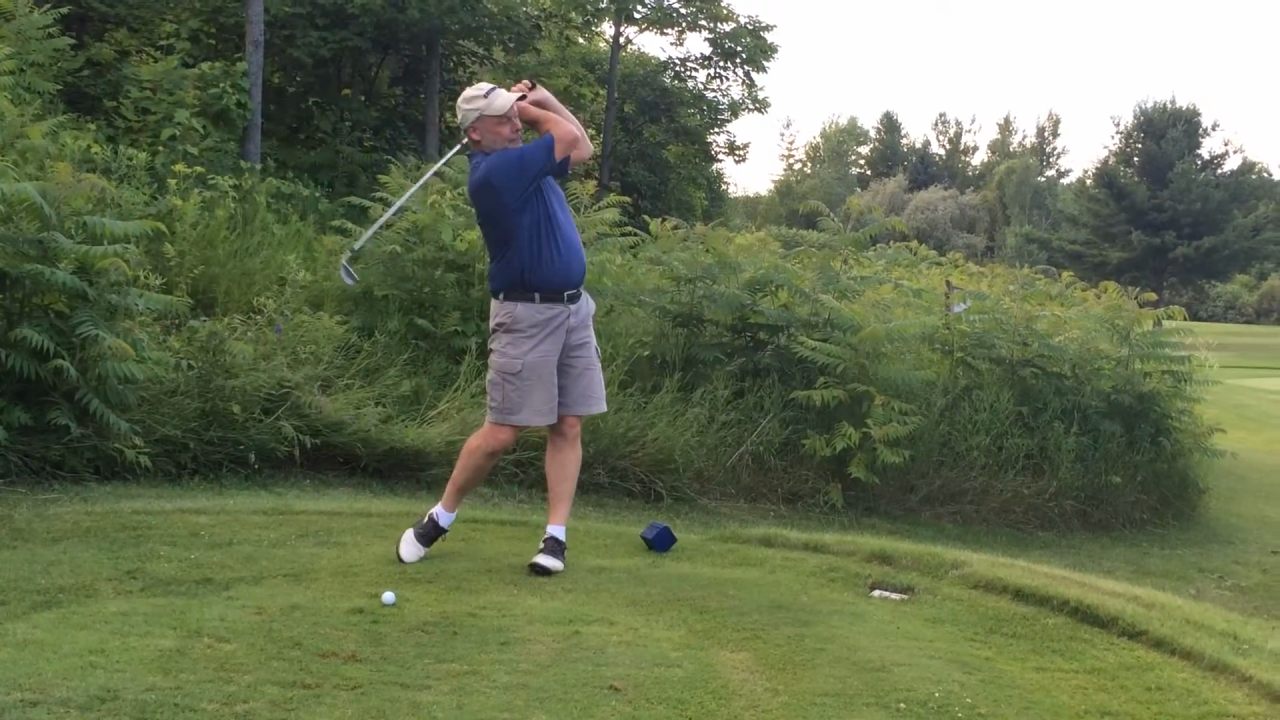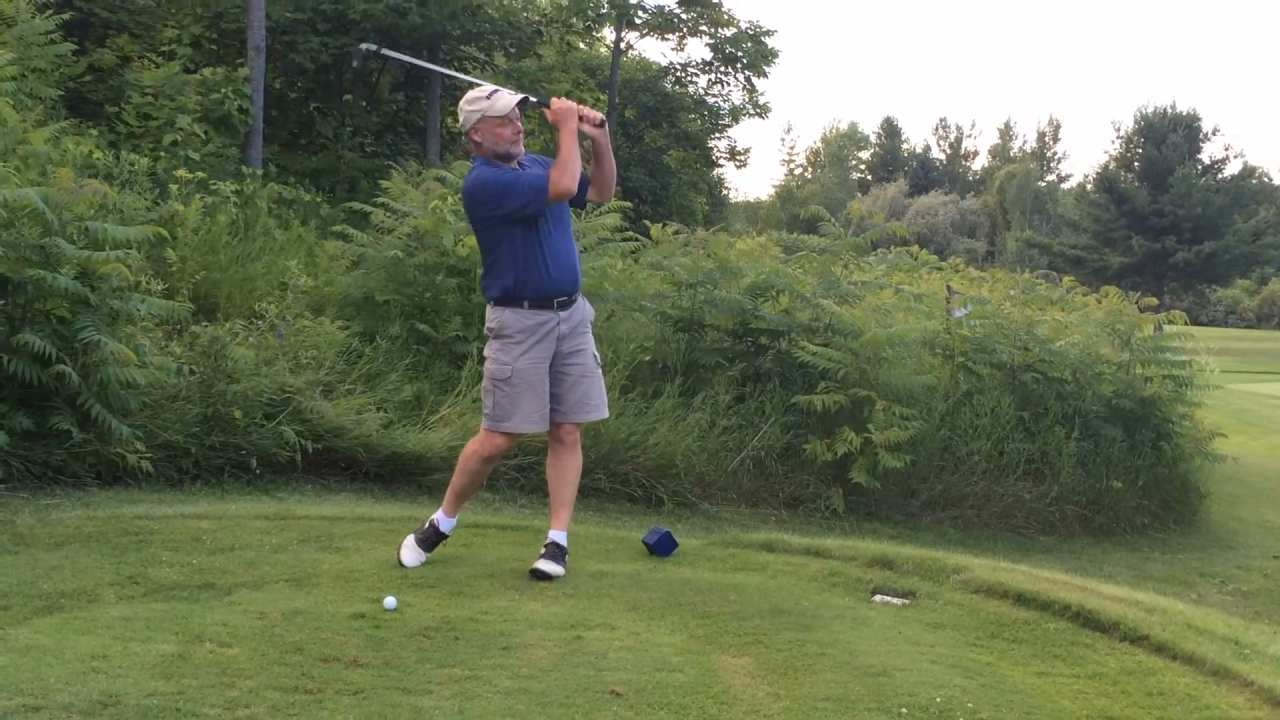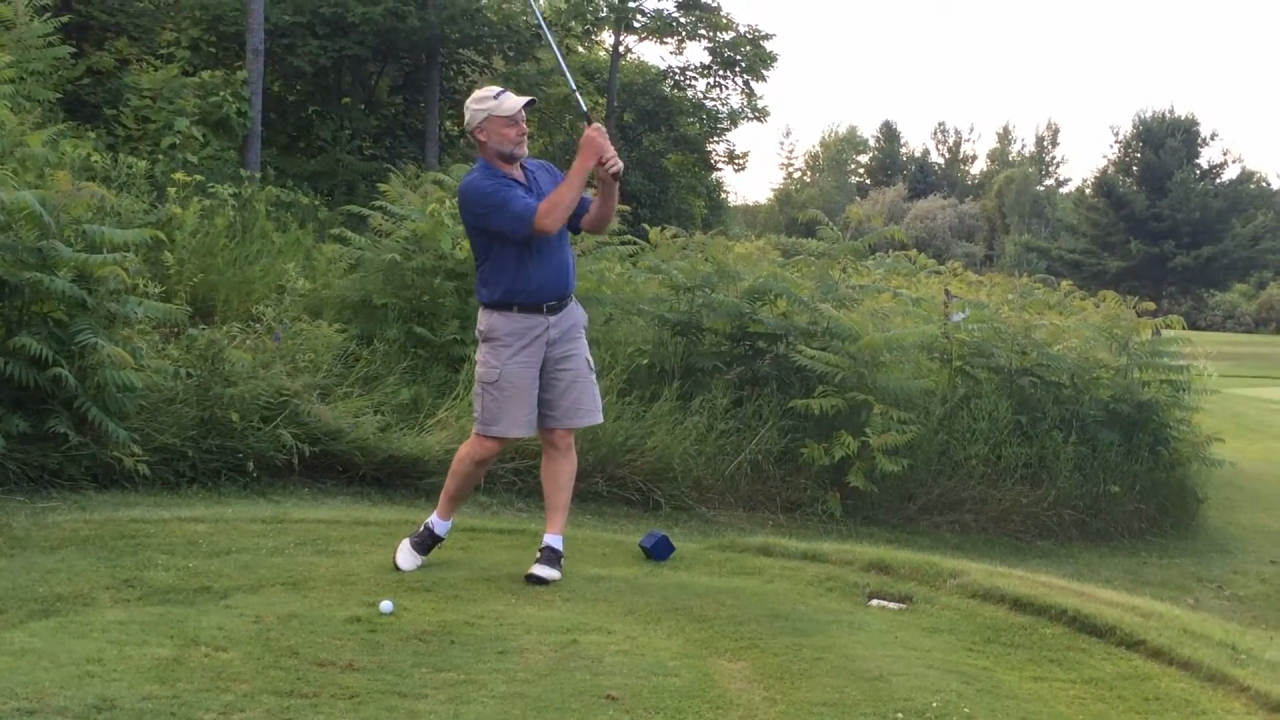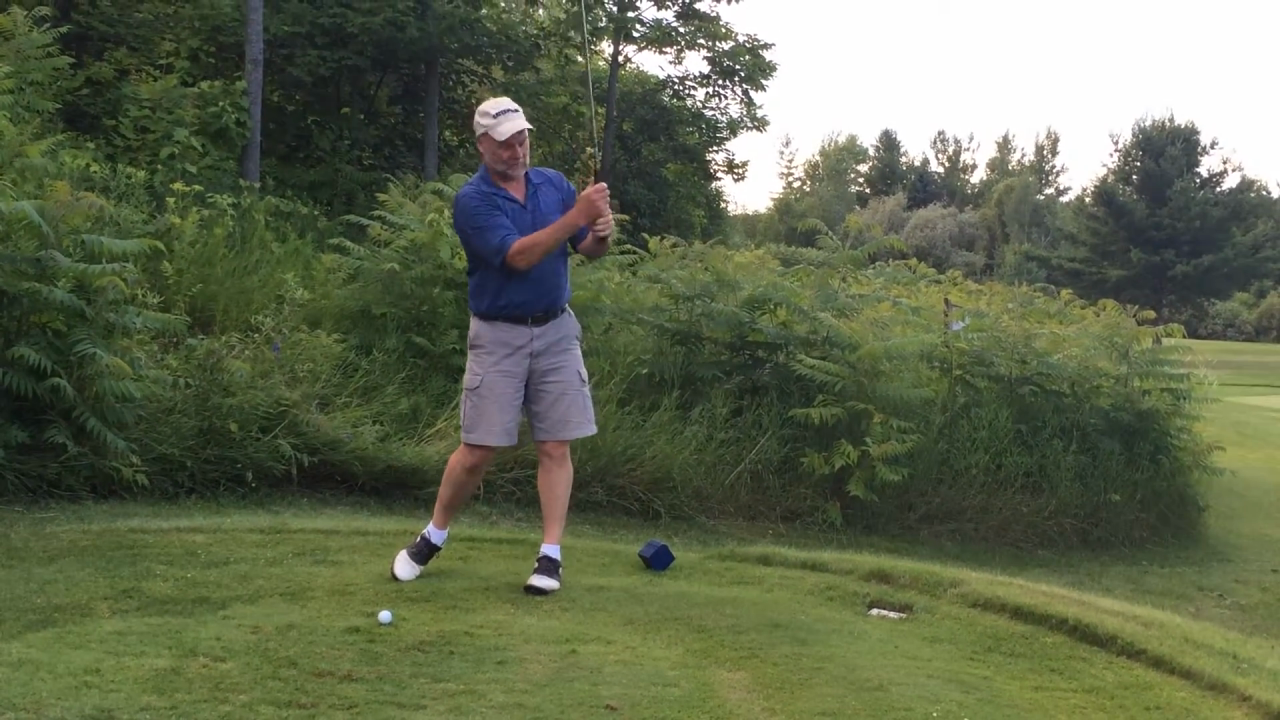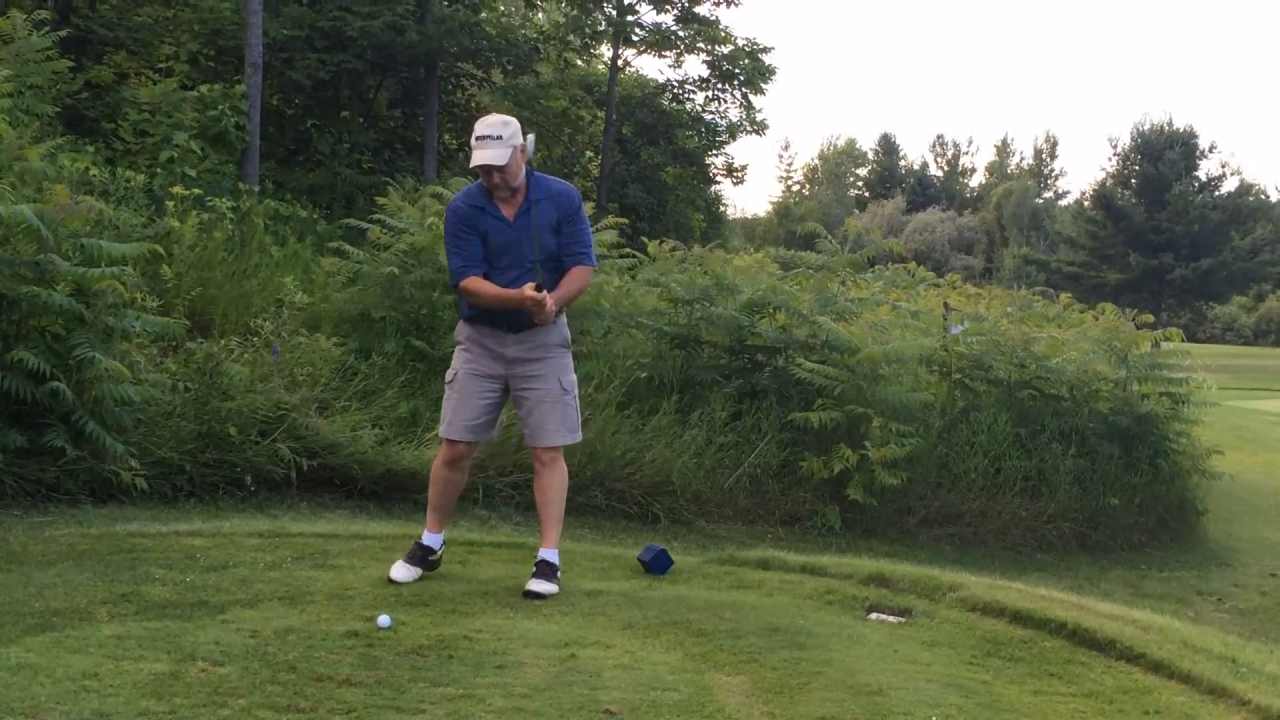
dt=0.4s
person 1, frame 1
left shoulder: (517, 158)
right shoulder: (495, 172)
left elbow: (581, 148)
right elbow: (567, 137)
left wrist: (541, 99)
right wrist: (529, 110)
left hip: (574, 308)
right hip: (526, 315)
left knee: (568, 426)
right knee: (501, 433)
left ankle: (556, 536)
right ankle: (438, 518)
person 1, frame 2
left shoulder: (534, 164)
right shoulder: (483, 183)
left elbow: (600, 191)
right elbow: (563, 188)
left wrist: (599, 138)
right wrist: (564, 127)
left hip: (571, 314)
right hip: (519, 321)
left knee: (567, 432)
right knee: (497, 437)
left ankle: (557, 541)
right ankle: (439, 523)
person 1, frame 3
left shoulder: (544, 171)
right shoulder: (477, 188)
left elbow: (594, 225)
right elbow: (544, 223)
left wrist: (608, 180)
right wrist: (583, 160)
left hip: (564, 319)
right hip: (509, 325)
left knee: (561, 436)
right knee: (489, 441)
left ankle: (552, 545)
right ankle: (435, 526)
person 1, frame 4
left shoulder: (555, 184)
right shoulder: (472, 200)
left elbow: (585, 245)
right elbow: (516, 257)
left wrist: (599, 231)
right wrist: (576, 219)
left hip: (556, 331)
right hip: (497, 335)
left knee: (555, 447)
right knee: (477, 449)
left ankle: (550, 555)
right ankle: (432, 537)
person 1, frame 5
left shoulder: (562, 198)
right shoulder: (463, 208)
left elbow: (583, 266)
right elbow: (466, 279)
left wrist: (551, 303)
right wrist: (515, 298)
left hip: (543, 342)
right hip: (480, 340)
left knee: (547, 452)
right knee: (455, 449)
left ankle: (549, 559)
right ankle: (430, 545)
